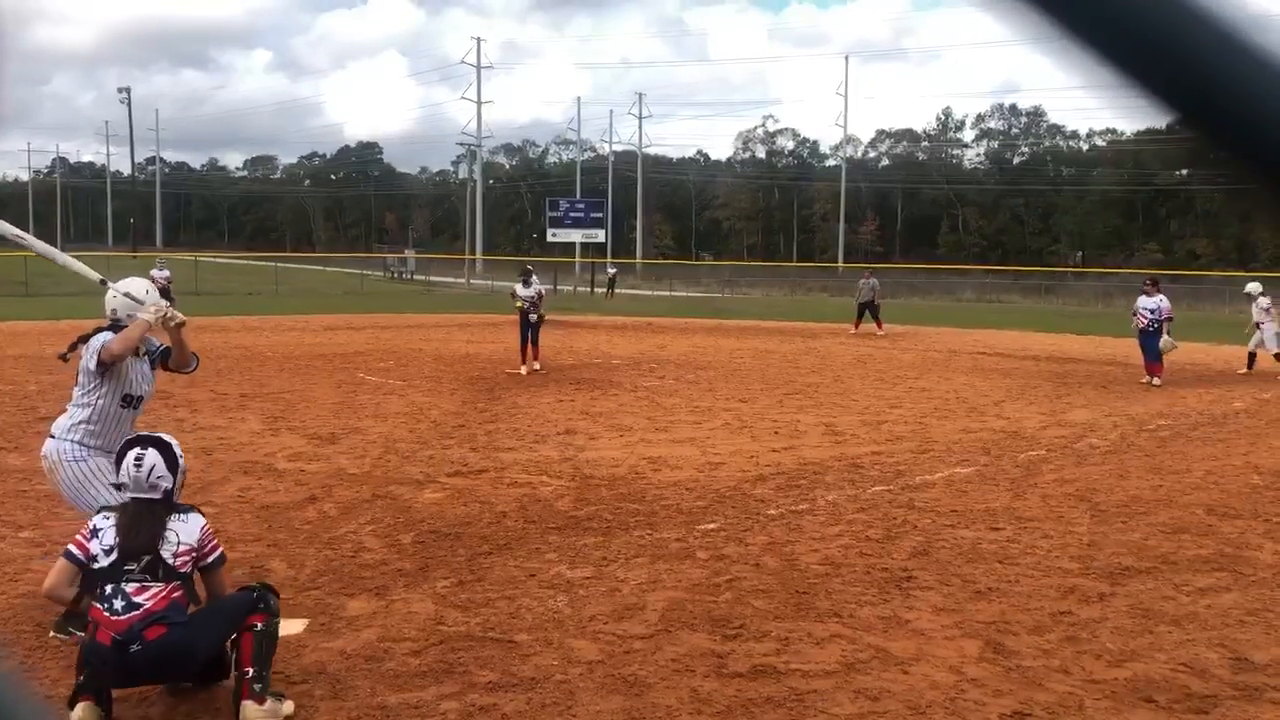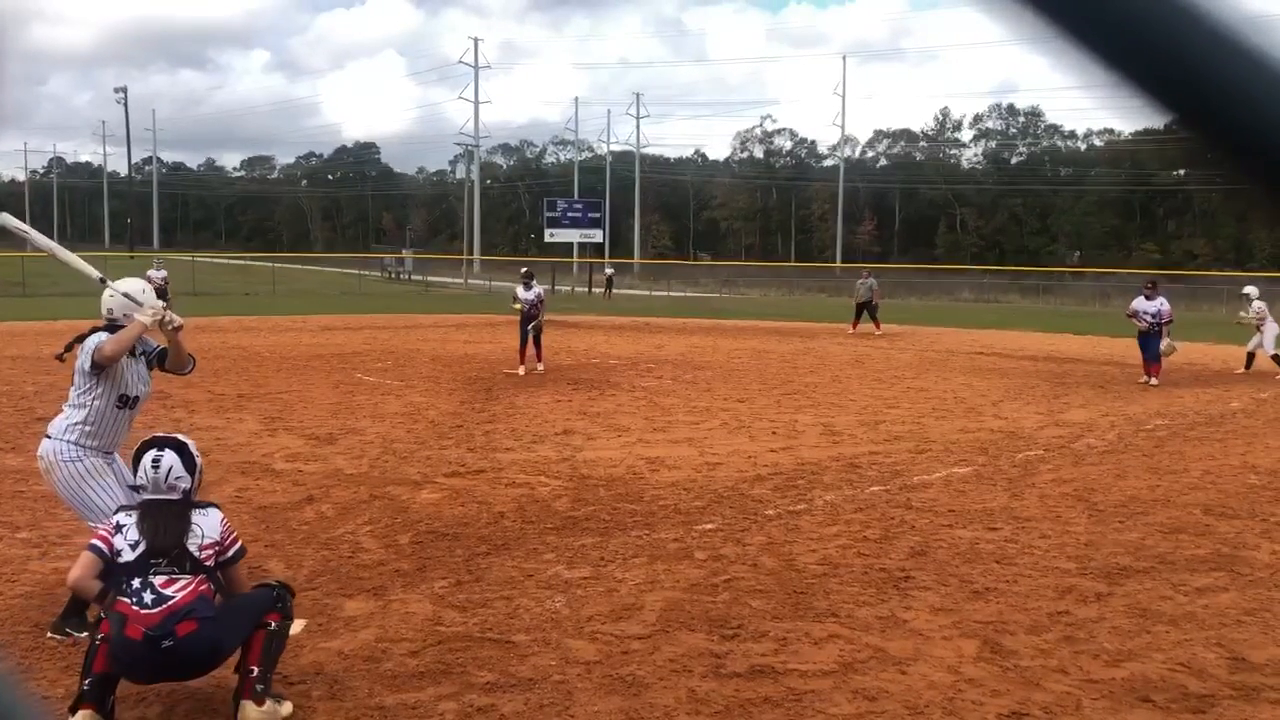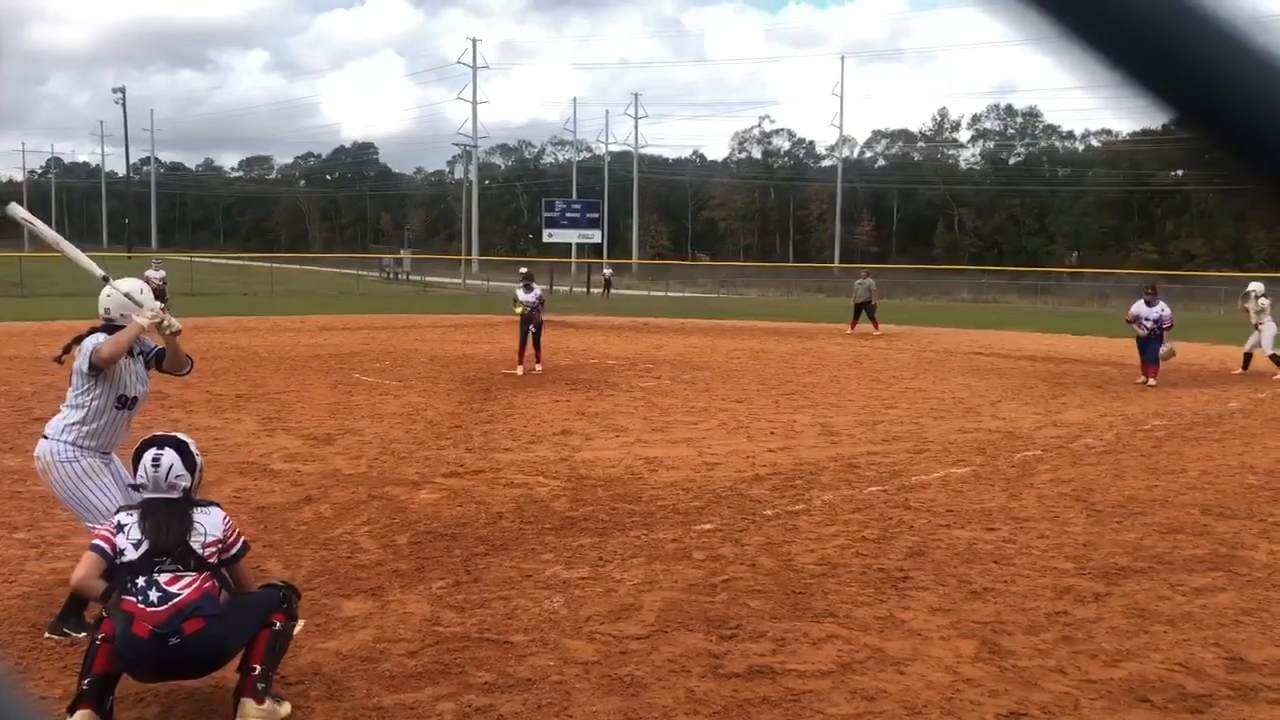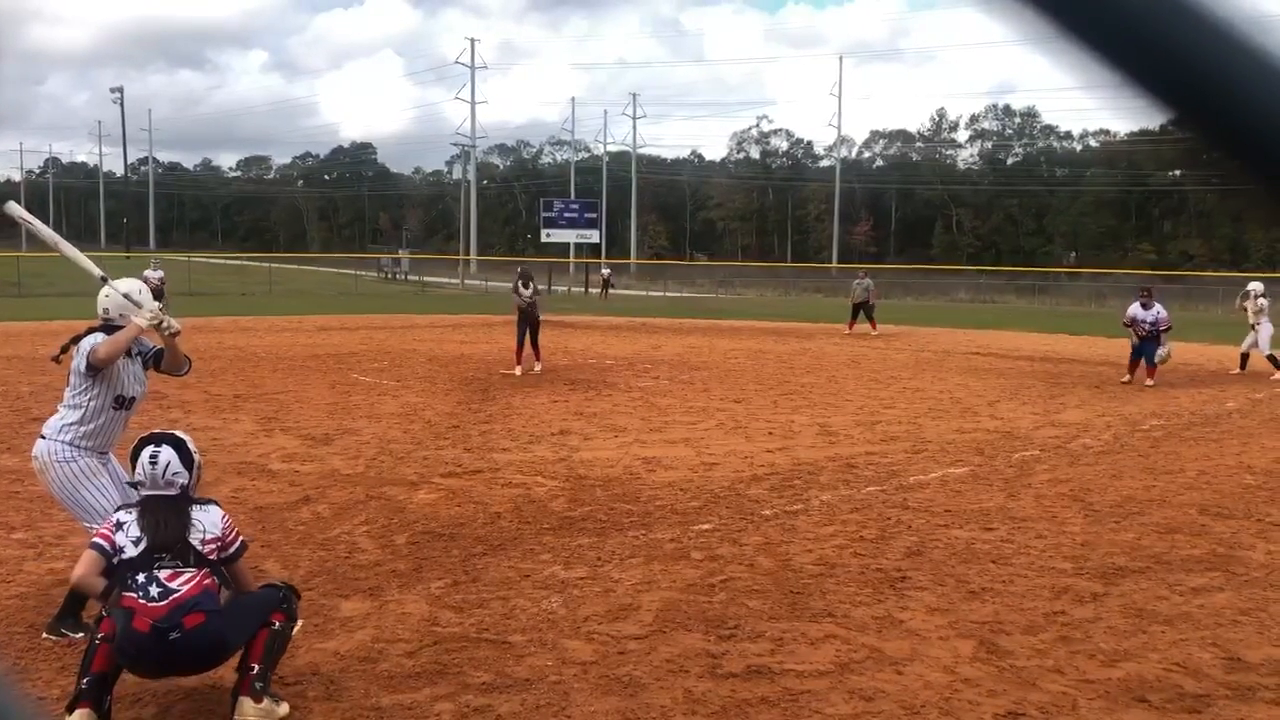
dt=0.4s
person 1, frame 1
left shoulder: (146, 347)
right shoulder: (101, 343)
left elbow: (185, 364)
right elbow: (116, 351)
left wrist: (175, 332)
right wrist: (148, 320)
left hip: (105, 452)
right hip: (72, 451)
right ankle: (75, 616)
person 1, frame 2
left shoulder: (142, 347)
right shoulder: (97, 343)
left elbow: (182, 365)
right elbow: (109, 353)
left wrist: (172, 335)
right wrist: (143, 322)
left hip: (101, 453)
right hip: (69, 452)
right ankle: (71, 619)
person 1, frame 3
left shoulder: (140, 348)
right shoulder: (95, 343)
left elbow: (180, 367)
right elbow: (106, 355)
left wrist: (170, 337)
right wrist: (141, 324)
left hip: (98, 453)
right hip: (66, 452)
right ankle: (67, 619)
person 1, frame 4
left shoulder: (138, 348)
right shoulder: (93, 344)
left elbow: (178, 367)
right elbow: (104, 356)
left wrist: (169, 338)
right wrist: (139, 325)
left hip: (96, 453)
right hip: (63, 452)
right ankle: (65, 620)
person 2, frame 1
left shoulder: (100, 523)
right shoulder: (192, 523)
left elbow: (53, 588)
right elbow: (219, 598)
left wrist: (99, 607)
left hip: (107, 663)
right hip: (169, 655)
right knee: (259, 599)
person 2, frame 2
left shoulder: (120, 522)
right shoulder: (212, 519)
left elbow: (78, 580)
right elbow: (238, 593)
left wrist: (123, 604)
left hip: (131, 659)
right hip: (196, 651)
left knee: (111, 616)
right knee: (275, 597)
person 2, frame 3
left shoulder: (122, 522)
right shoulder: (214, 518)
left elbow: (81, 580)
right elbow: (246, 590)
left wrist: (128, 604)
left hip: (137, 657)
right hip: (202, 648)
left knee: (113, 615)
right knee: (280, 597)
person 2, frame 4
left shoulder: (120, 520)
right shoulder: (213, 515)
left elbow: (81, 578)
right elbow: (245, 589)
left wrist: (128, 601)
left hip: (138, 653)
right hip: (203, 643)
left knee: (113, 614)
right knee: (280, 597)
